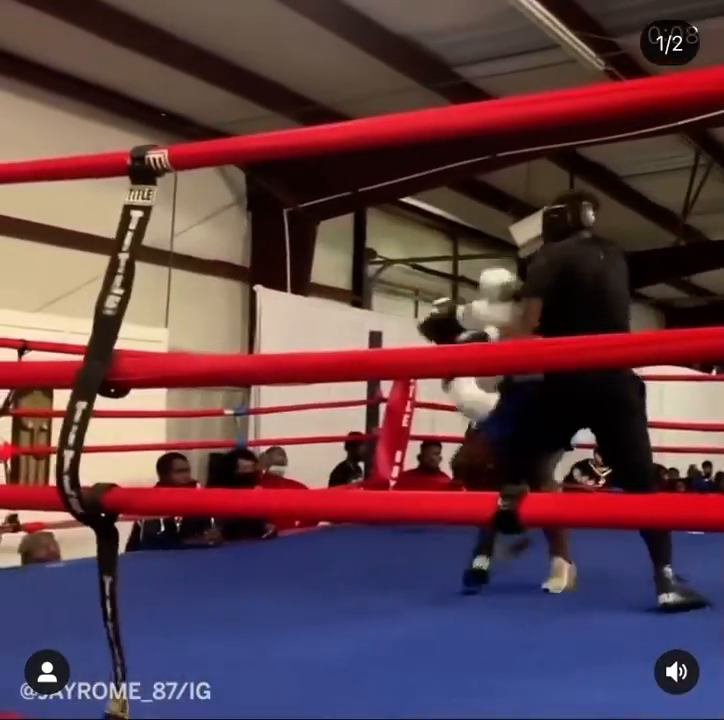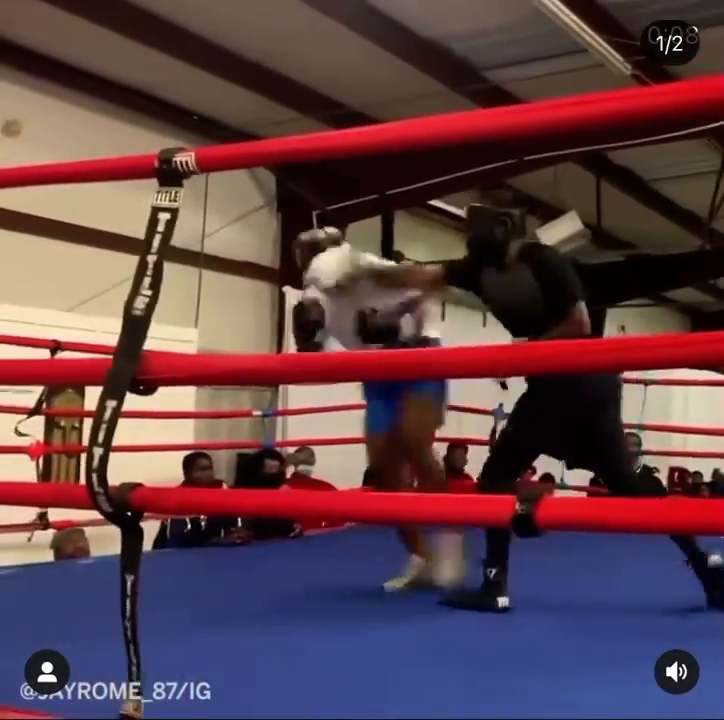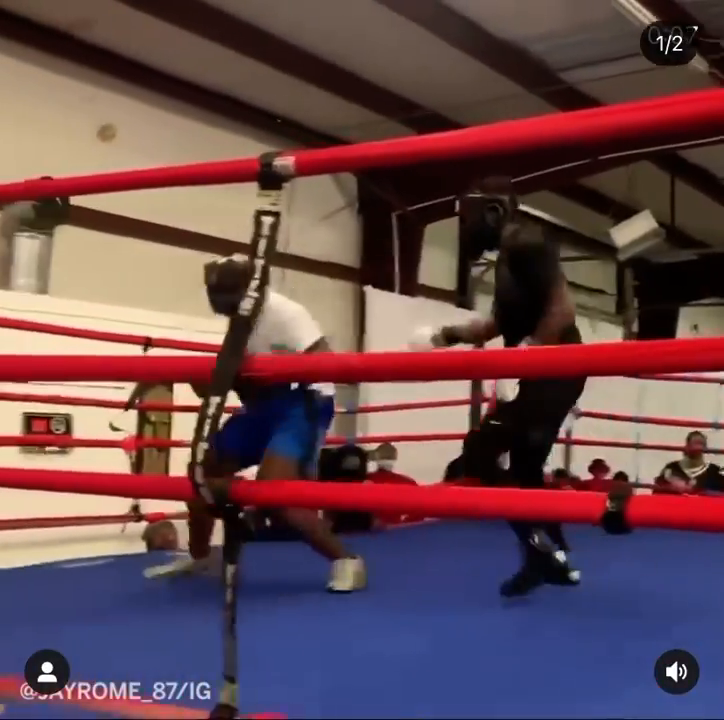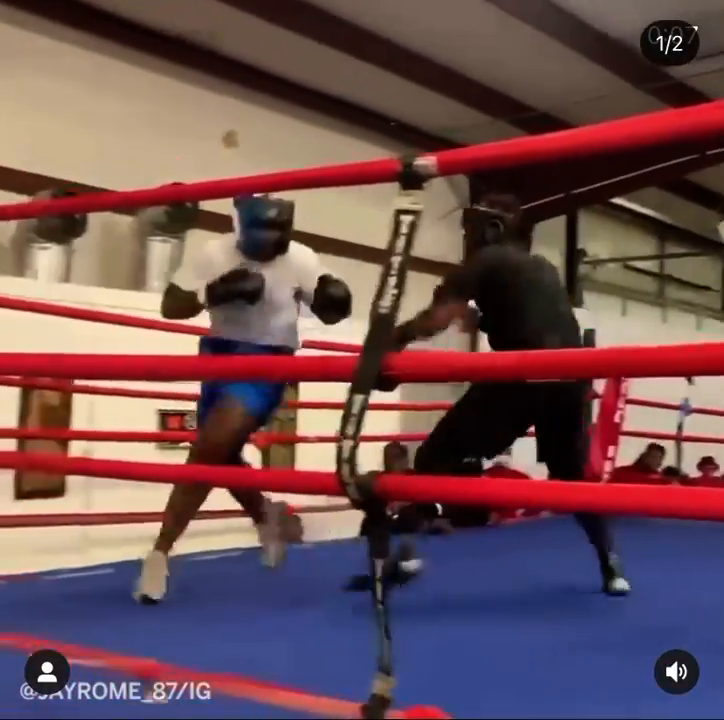
dt=0.4s
person 1, frame 1
left shoulder: (552, 258)
right shoulder: (615, 259)
left elbow: (527, 323)
left hip: (567, 381)
right hip: (618, 382)
left knee: (515, 467)
right knee: (640, 484)
right ankle: (667, 582)
person 1, frame 2
left shoulder: (546, 260)
right shoulder: (483, 267)
left elbow: (580, 324)
right elbow: (420, 276)
right wrist: (372, 272)
left hip: (574, 381)
right hip: (594, 383)
left knee: (499, 476)
right knee: (623, 481)
left ankle: (494, 586)
person 1, frame 3
left shoulder: (531, 248)
right shoulder: (508, 256)
left elbow: (562, 310)
right elbow: (496, 324)
left wrist: (526, 352)
right wrist: (449, 334)
left hip: (556, 372)
right hip: (545, 375)
left knee: (486, 449)
right knee: (525, 469)
left ankle: (541, 550)
right ankle: (557, 560)
person 1, frame 4
left shoulder: (483, 262)
right shoulder: (545, 268)
left elbow: (436, 319)
left wrist: (389, 342)
left hip: (524, 377)
right hip: (571, 378)
left knee: (434, 459)
right knee: (571, 478)
right ankle: (611, 567)
person 2, frame 1
left shoulder: (485, 310)
right shoulder: (464, 341)
left wrist: (489, 336)
right hip: (515, 394)
left knee: (537, 474)
right knee: (465, 464)
left ankle: (562, 561)
person 2, frame 2
left shoulder: (374, 272)
right shoulder: (318, 294)
left elbow: (420, 308)
right elbow: (309, 350)
left wrist: (400, 326)
right wrist: (306, 326)
right hip: (380, 376)
left knee: (412, 438)
right knee: (383, 469)
left ankle: (448, 530)
right ankle: (421, 558)
person 2, frame 3
left shoulder: (281, 312)
right shoulder: (237, 317)
left hip: (301, 408)
right hip: (263, 406)
right knee: (204, 471)
left ankle: (345, 561)
right ankle: (198, 558)
person 2, frame 4
left shoulder: (301, 259)
right shoulder: (213, 253)
left elbow: (328, 313)
right elbow: (170, 306)
left wrist: (335, 300)
right wrist: (214, 291)
right hip: (221, 357)
left knee: (208, 451)
right knee: (221, 456)
left ankle: (158, 556)
right ankle: (268, 515)
